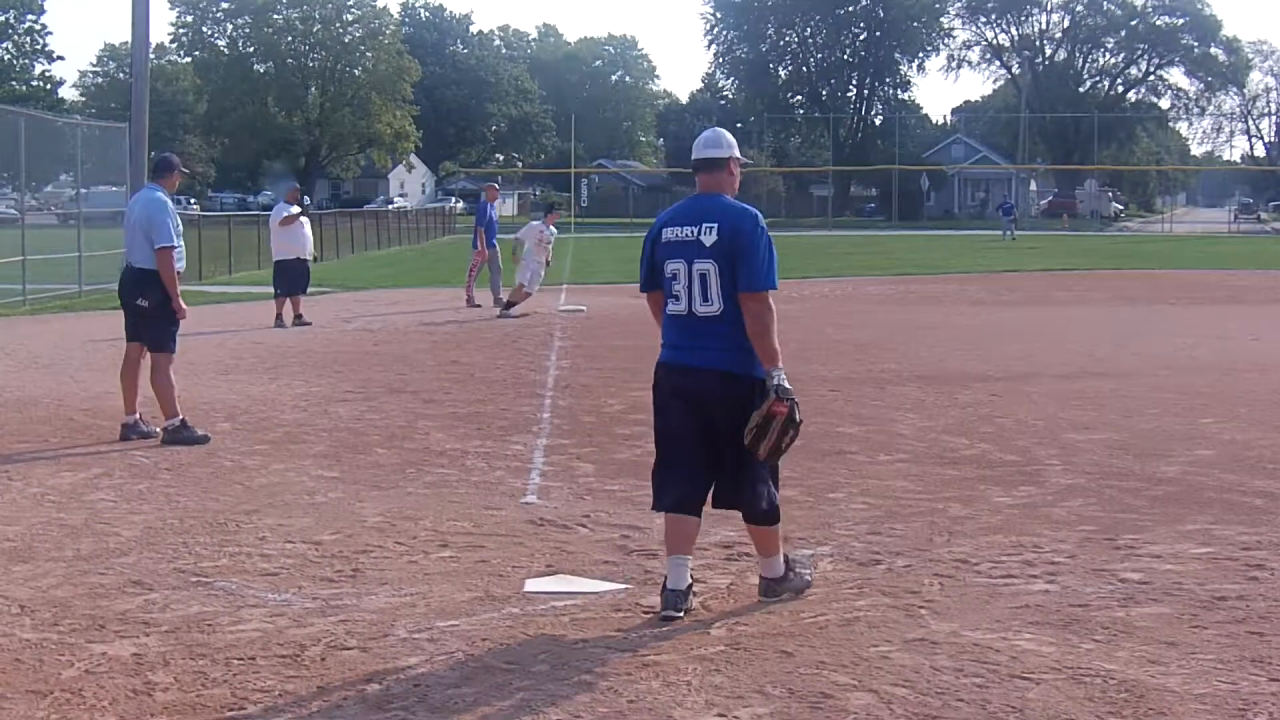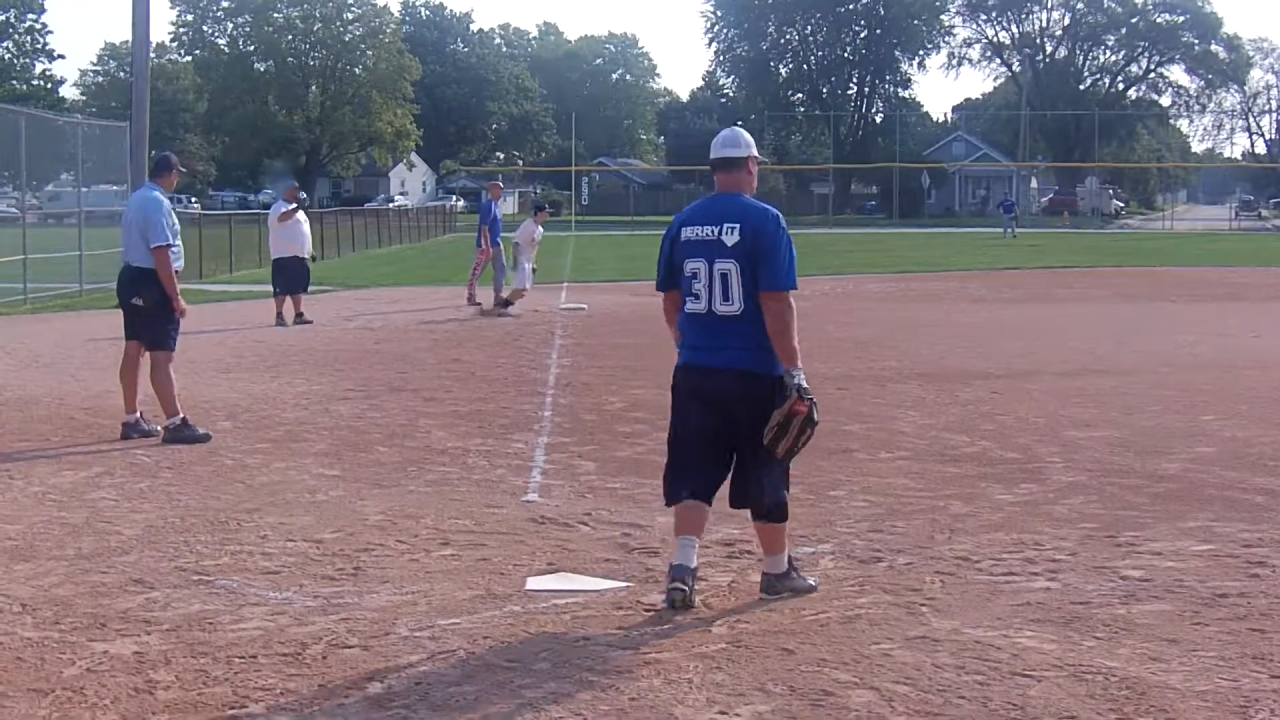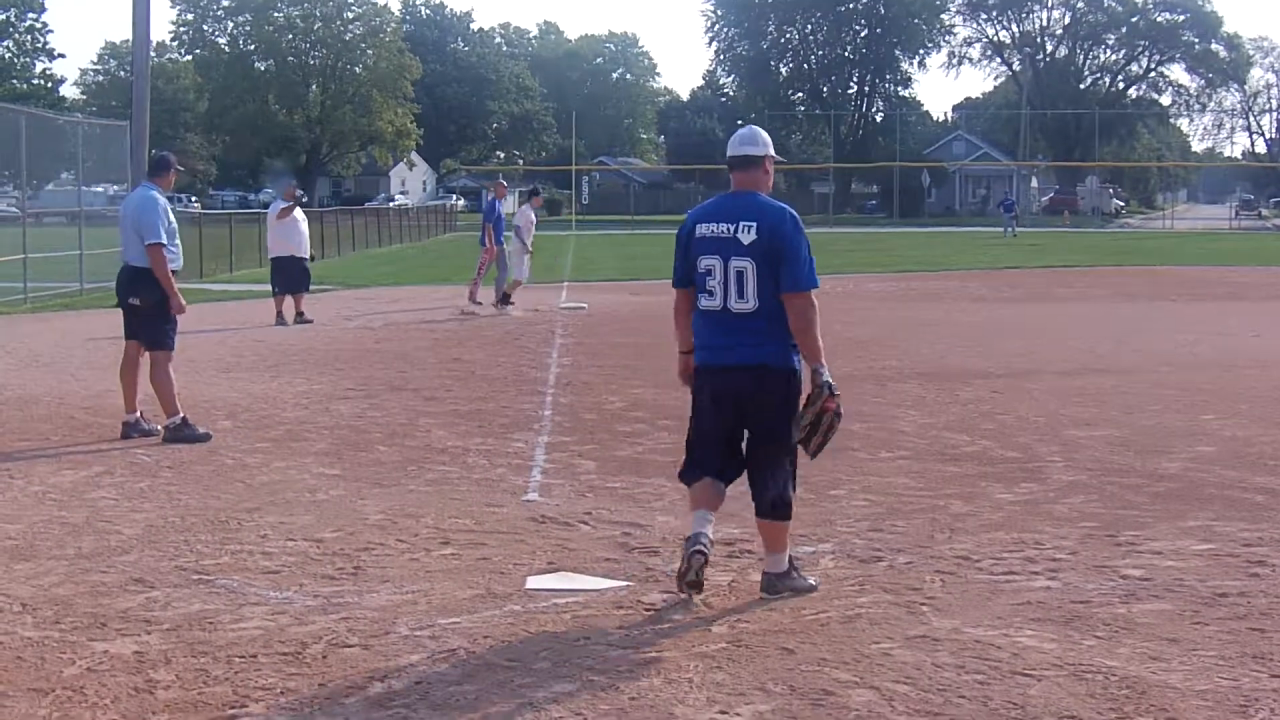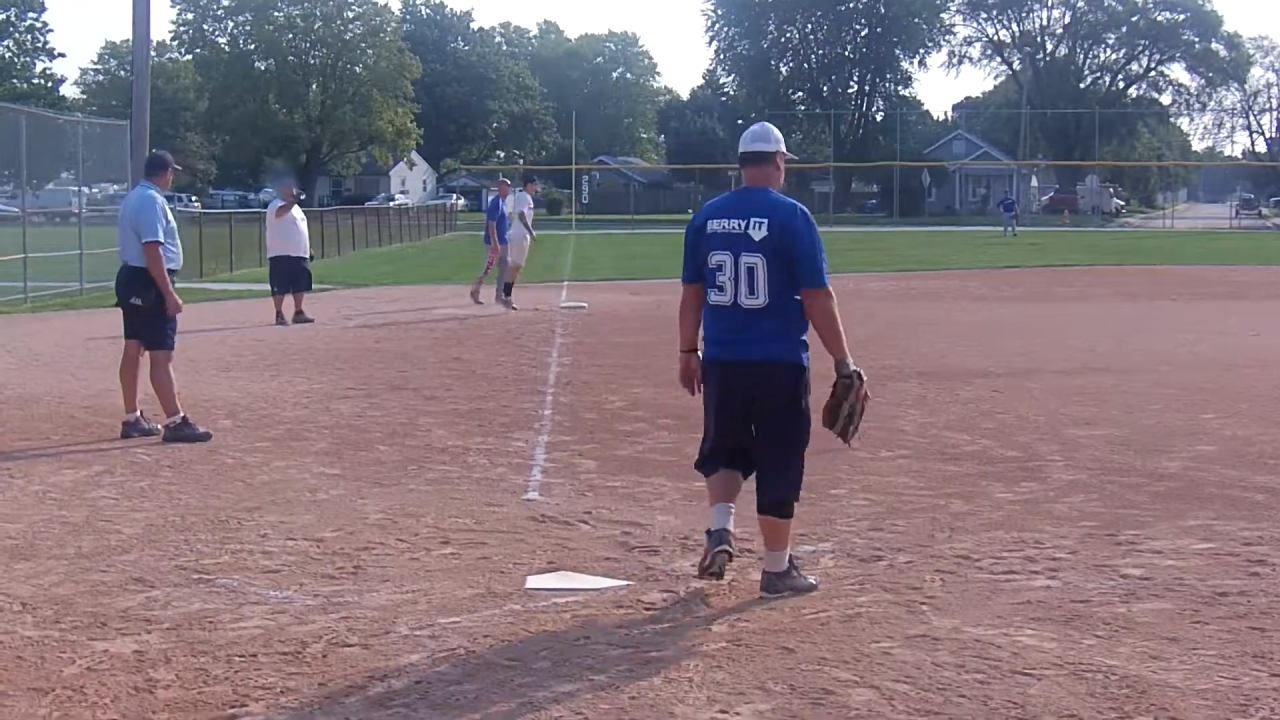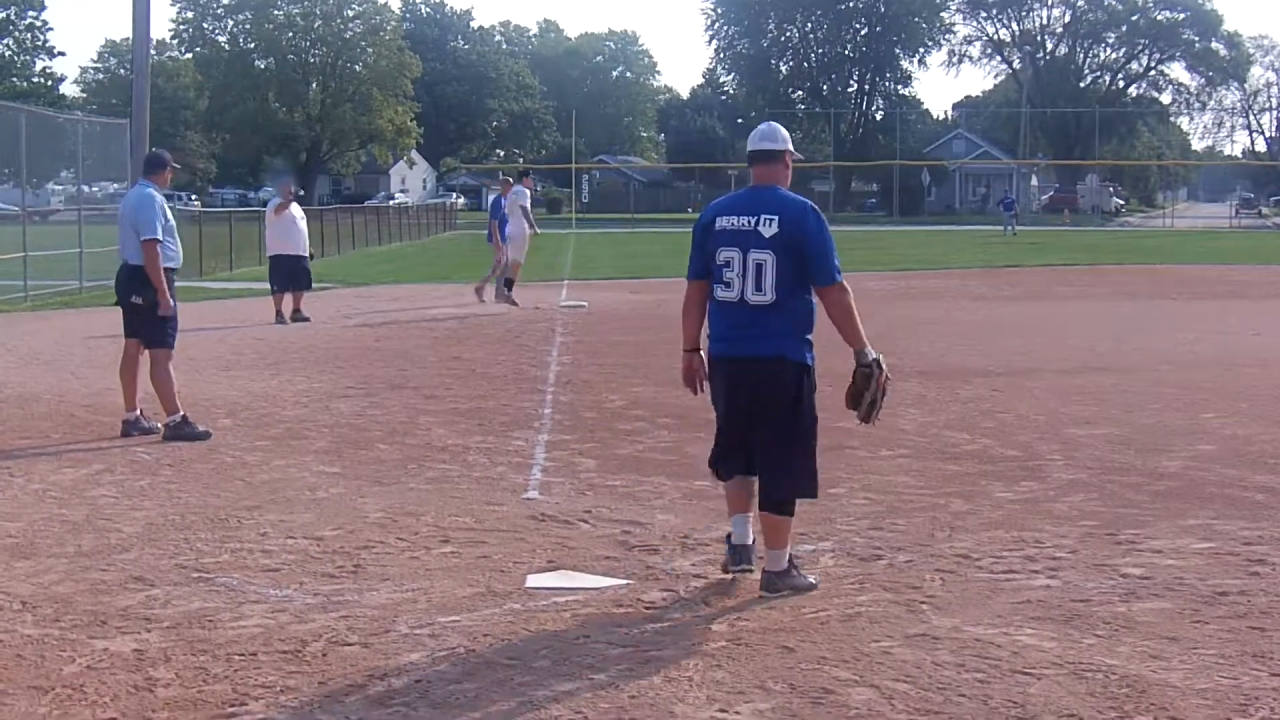
dt=0.1s
person 1, frame 1
left shoulder: (663, 225)
right shoulder: (745, 221)
right elbow: (756, 305)
right wrist: (775, 372)
left hip: (676, 371)
right hip: (737, 372)
left knee: (681, 480)
right knee: (754, 477)
left ankle: (676, 586)
right ankle: (775, 573)
person 1, frame 2
left shoulder: (681, 224)
right shoulder: (765, 220)
left elbow: (671, 302)
right elbow: (777, 305)
right wrist: (794, 373)
left hip: (695, 371)
right hip: (755, 371)
left knee: (694, 473)
right knee: (766, 474)
left ankle: (682, 567)
right ankle: (778, 571)
person 1, frame 3
left shoulder: (696, 221)
right shoulder: (781, 219)
left elbow: (684, 298)
right elbow: (798, 303)
left wrist: (688, 353)
right wrist: (820, 369)
left hip: (711, 365)
right hip: (770, 366)
left knee: (708, 462)
right knee: (772, 468)
left ankle: (697, 537)
right ankle: (778, 571)
person 1, frame 4
left shoulder: (706, 216)
right shoulder: (792, 216)
left elbow: (692, 293)
right elbow: (818, 298)
left wrist: (689, 352)
right wrist: (844, 362)
left hip: (720, 361)
right hip: (778, 363)
left knee: (724, 453)
right knee: (779, 464)
left ankle: (719, 529)
right ankle: (777, 569)
person 1, frame 5
left shoulder: (714, 215)
right shoulder: (801, 213)
left elbow: (696, 290)
right elbow: (833, 291)
left wrist: (691, 350)
right wrist: (864, 351)
left hip: (727, 357)
right hip: (783, 359)
left knee: (736, 451)
right knee: (780, 461)
left ankle: (739, 541)
right ankle: (777, 568)
person 2, frame 1
left shoulder: (136, 200)
right shoulder: (161, 204)
right elbow: (164, 257)
right wrist: (176, 298)
left hip: (132, 281)
right hip: (152, 285)
left knee: (134, 352)
right knee: (162, 358)
left ankle: (131, 421)
right ankle: (174, 425)
person 2, frame 2
left shoulder: (135, 199)
right shoulder: (158, 203)
right elbow: (161, 255)
right wrist: (176, 296)
left hip: (130, 280)
right hip: (150, 284)
left knee: (133, 352)
right knee: (162, 356)
left ankle: (132, 420)
right ankle: (175, 424)
person 2, frame 3
left shoulder: (133, 199)
right shoulder: (154, 202)
right elbow: (156, 253)
right wrist: (174, 294)
left hip: (130, 279)
right hip: (149, 284)
left knee: (133, 350)
right knee: (161, 355)
left ankle: (132, 419)
right ankle: (175, 423)
person 2, frame 4
left shoulder: (132, 198)
right shoulder: (152, 201)
right elbow: (152, 251)
right wrist: (170, 293)
left hip: (129, 279)
right hip: (148, 283)
left knee: (132, 350)
right knee: (161, 355)
left ankle: (132, 419)
right ankle: (175, 422)
person 2, frame 5
left shoulder: (130, 197)
right shoulder: (151, 199)
right elbow: (150, 249)
right wrist: (163, 292)
left hip: (129, 278)
right hip: (149, 282)
left knee: (133, 348)
right knee: (161, 353)
left ankle: (132, 418)
right ankle: (175, 421)
